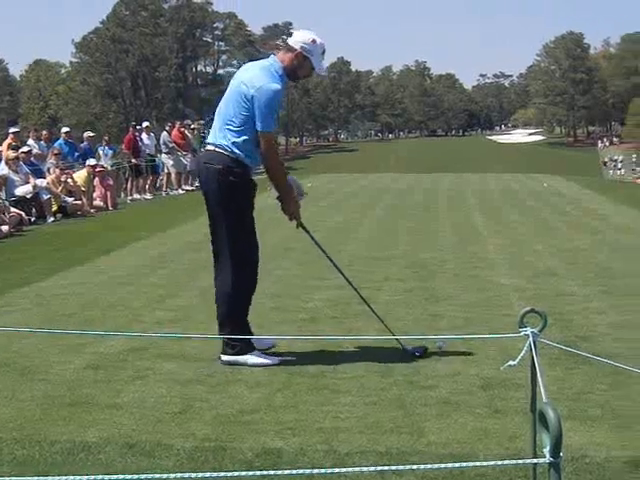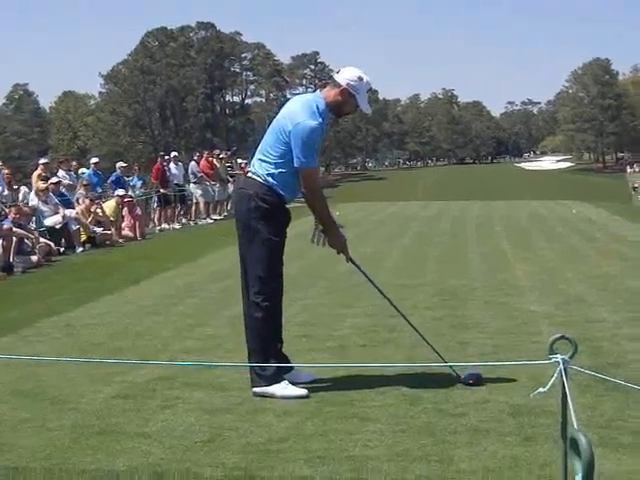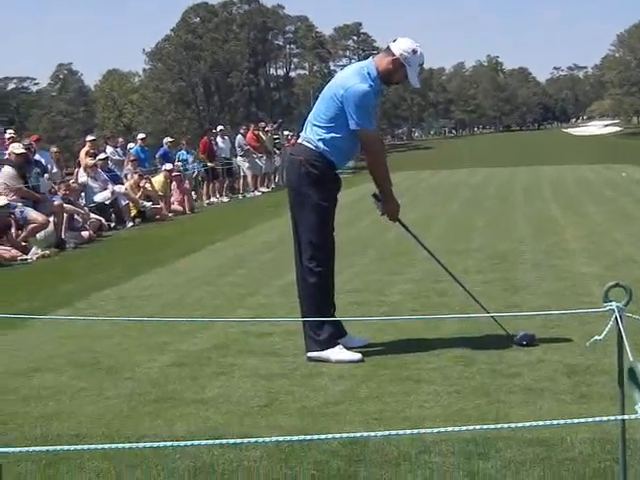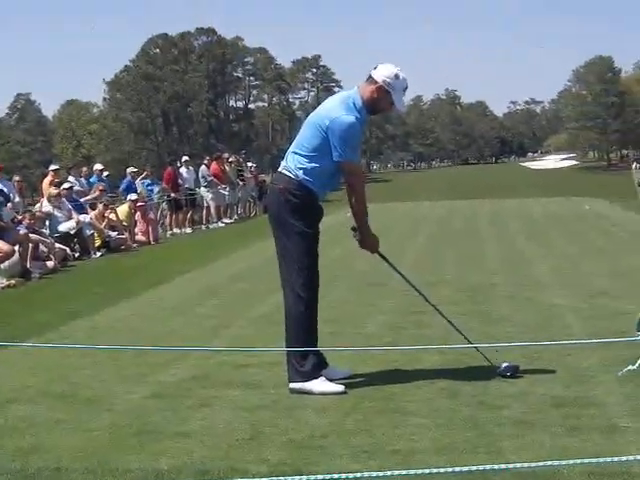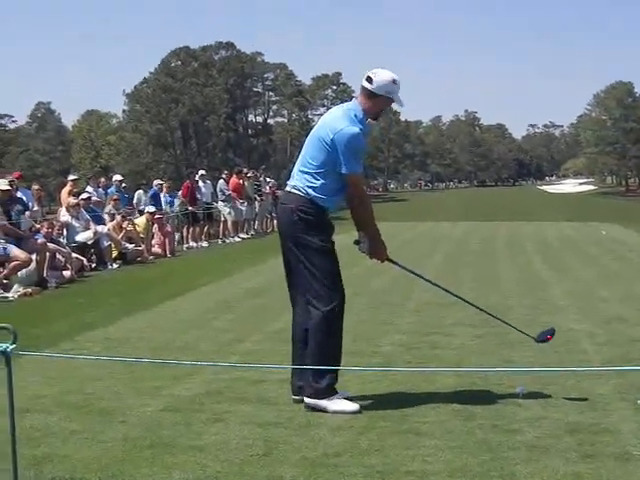
dt=1s
person 1, frame 1
left shoulder: (254, 69)
right shoulder: (270, 85)
right elbow: (267, 149)
left wrist: (285, 179)
right wrist: (287, 197)
left hip: (216, 164)
right hip: (228, 170)
left knee: (240, 254)
right knee: (237, 259)
left ankle: (235, 332)
right ankle: (235, 345)
person 1, frame 2
left shoulder: (307, 103)
right shoulder: (308, 122)
left elbow: (308, 181)
right elbow: (310, 187)
left wrist: (326, 221)
right wrist: (332, 231)
left hip: (263, 200)
right hip: (260, 202)
left knee: (269, 288)
right knee: (262, 290)
left ankle: (275, 364)
right ankle: (265, 376)
person 1, frame 3
left shoulder: (366, 78)
right shoulder: (359, 86)
left elbow: (375, 142)
right elbow: (371, 149)
left wrist: (387, 190)
right wrist: (388, 197)
left hip: (317, 168)
right hip: (310, 168)
left knee: (321, 254)
right knee: (314, 256)
left ankle: (330, 331)
right ankle: (320, 341)
person 1, frame 4
left shoulder: (349, 106)
right shoulder: (345, 118)
left elbow: (354, 175)
right elbow: (353, 180)
left wrist: (362, 221)
right wrist: (365, 230)
left hip: (296, 196)
right hip: (292, 197)
left knee: (305, 284)
right knee: (301, 285)
left ankle: (311, 362)
right ankle: (303, 373)
person 1, frame 5
left shoulder: (343, 116)
right shoulder: (349, 130)
left elbow: (349, 190)
right elbow: (357, 192)
left wrist: (364, 233)
right wrist: (375, 238)
left hip: (297, 210)
right hip: (305, 214)
left knee: (307, 301)
right knee: (328, 299)
left ankle: (304, 382)
right ankle: (319, 389)
